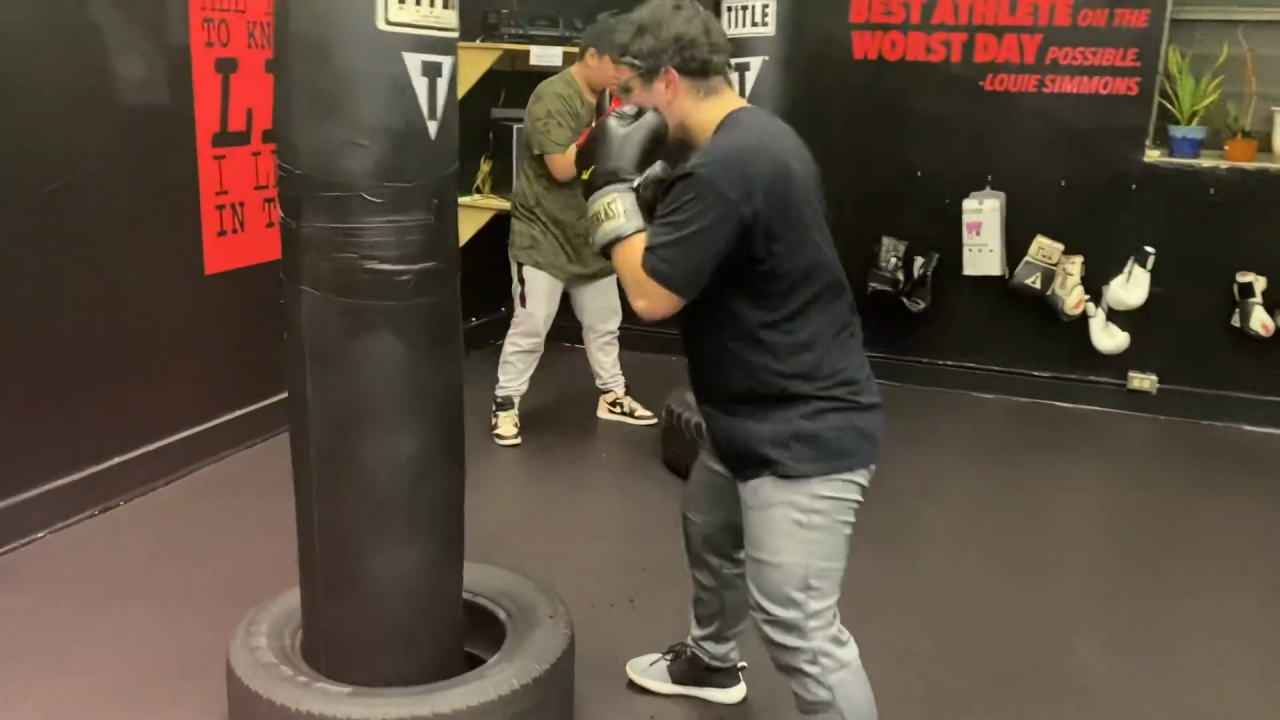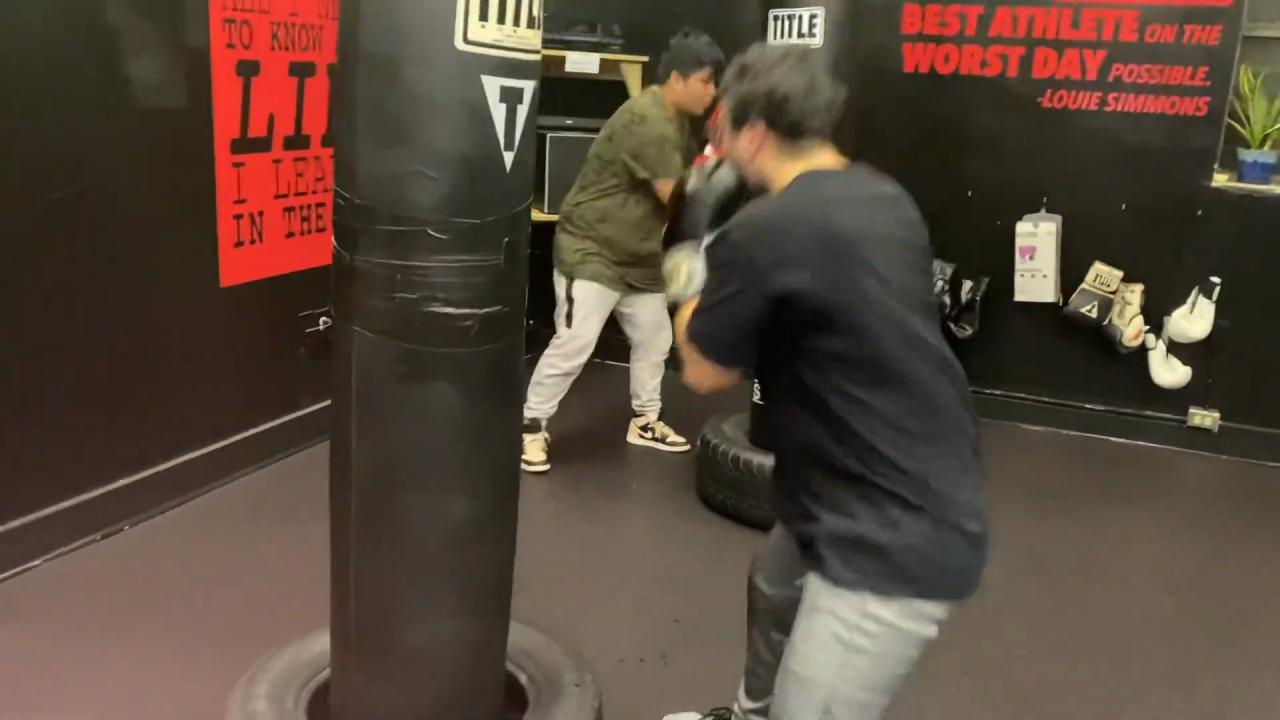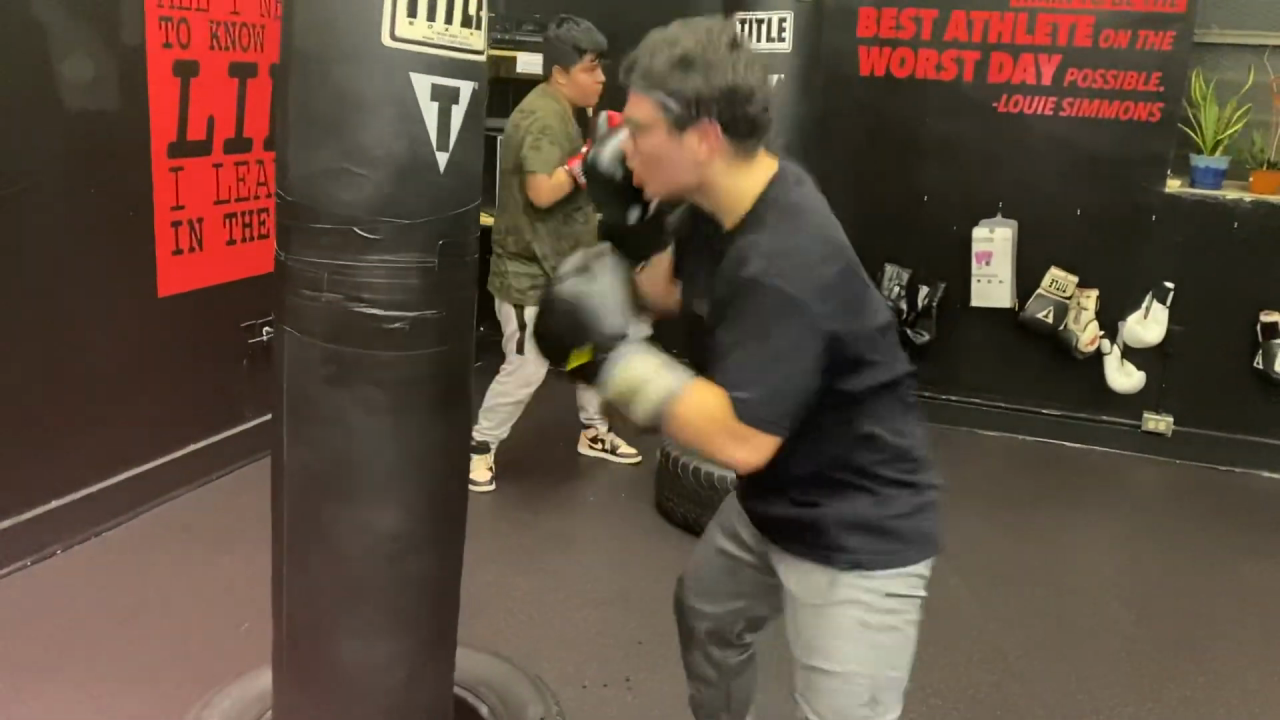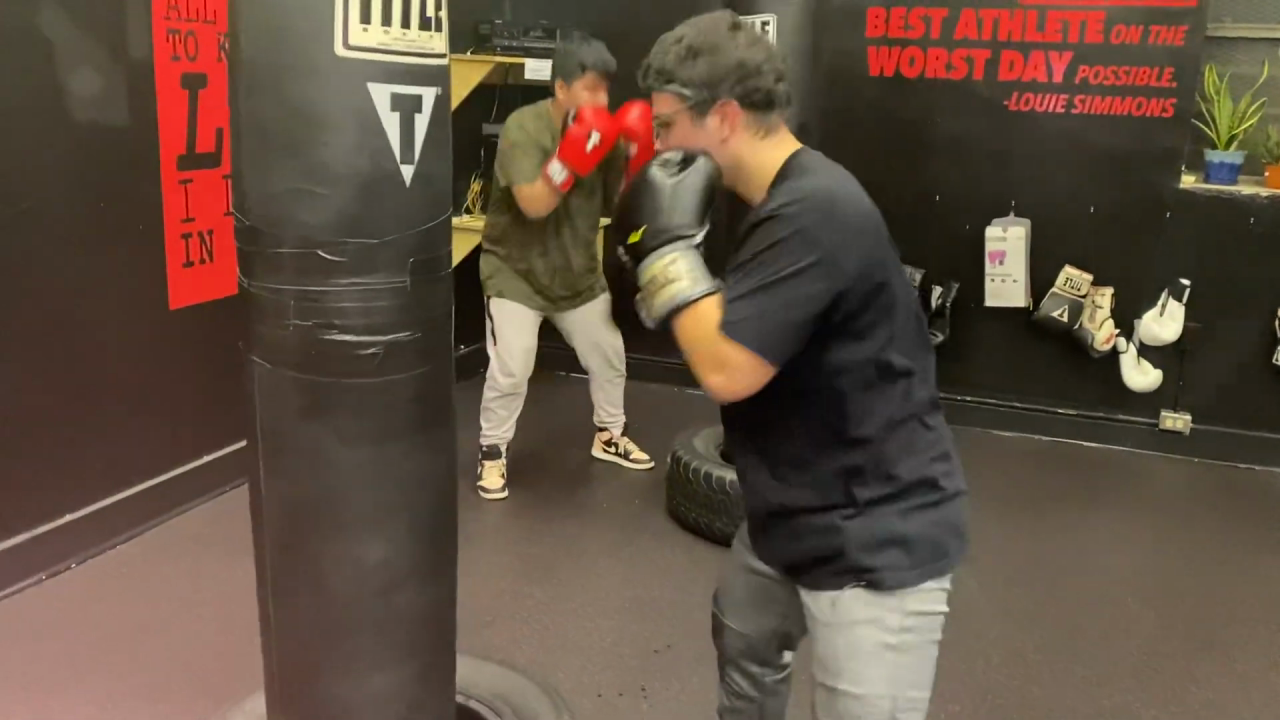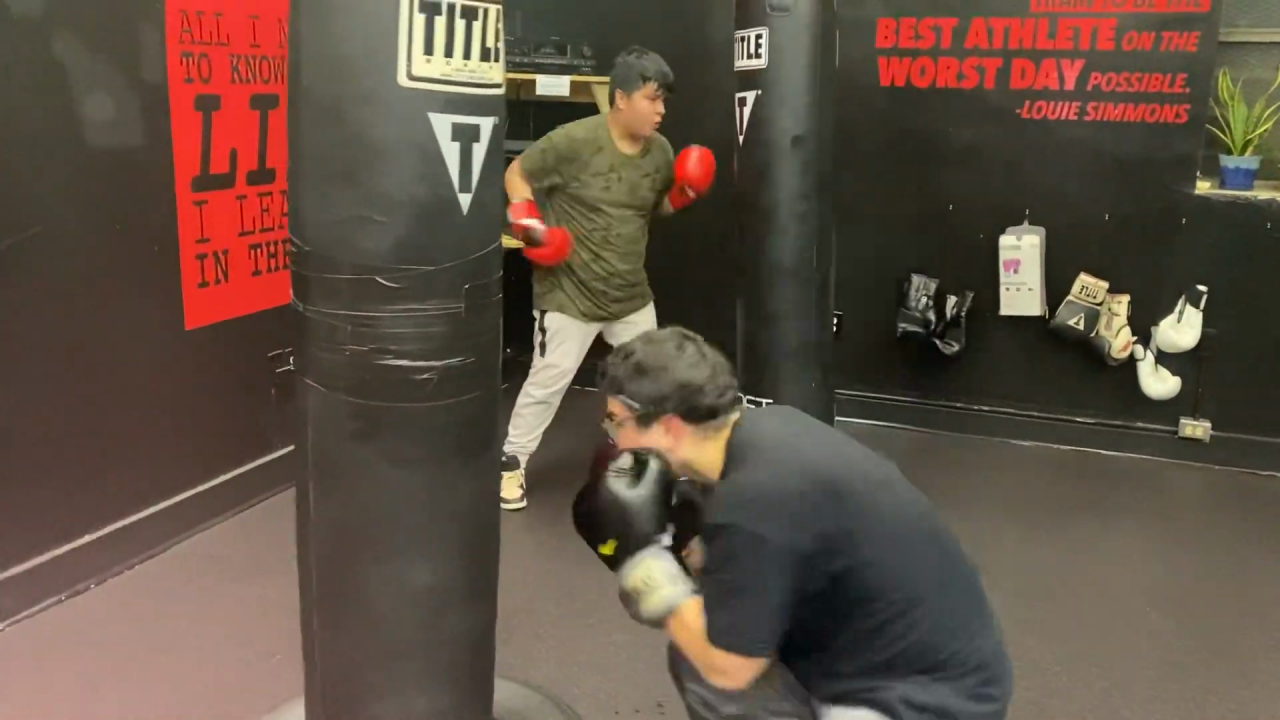
dt=1s
person 1, frame 1
left shoulder: (722, 168)
right shoulder: (762, 137)
left elbow: (652, 297)
left wrist: (613, 184)
right wrist: (652, 197)
left hip: (807, 432)
right hip: (756, 415)
left knee: (798, 628)
right knee: (710, 525)
right ankle: (711, 659)
person 1, frame 2
left shoulder: (763, 229)
right shoulder: (883, 197)
left elbow: (704, 371)
left hip: (901, 534)
right hip: (899, 500)
right knee: (773, 594)
person 1, frame 3
left shoulder: (779, 267)
right shoulder: (759, 183)
left elbow: (742, 443)
right elbow: (664, 285)
left wrist: (614, 356)
left hip: (860, 525)
right hip: (775, 500)
right knee: (709, 610)
person 1, frame 4
left shoulder: (809, 214)
right shoulder: (797, 193)
left elbow: (728, 372)
right elbow: (751, 327)
left wrist: (665, 245)
left hip: (879, 535)
right hip: (794, 510)
right knee: (744, 634)
person 1, frame 5
left shoulder: (757, 501)
right shoulder: (770, 435)
left elbow: (731, 666)
left wrist: (639, 551)
right wrist: (636, 542)
right knee: (693, 654)
person 2, frame 1
left shoulder: (607, 99)
right shoulder: (552, 97)
right elbow: (563, 168)
left hip: (590, 236)
right hip: (543, 236)
left knee: (604, 322)
right knee: (530, 328)
left ankle: (612, 395)
right ankle: (505, 405)
person 2, frame 2
left shoulder: (672, 116)
right shoulder: (647, 120)
left elbow: (675, 182)
right elbow: (672, 191)
left hip: (638, 257)
right hip: (591, 250)
left knee: (655, 339)
right knee: (573, 346)
left ankle: (644, 419)
right ankle: (532, 427)
person 2, frame 3
left shoulder: (560, 112)
right shoulder: (541, 117)
right elbow: (542, 192)
right wrist: (590, 159)
right hip: (531, 275)
right knee: (525, 371)
left ankle: (594, 431)
right ankle: (480, 445)
person 2, frame 4
left shoulder: (605, 132)
right shoulder: (524, 127)
left elbow: (623, 198)
right elbow: (534, 206)
left wrist: (638, 160)
right wrist: (573, 155)
left hip: (578, 273)
right hip: (515, 274)
left knee: (608, 355)
right knee: (511, 370)
left ankle: (608, 437)
right ankle: (493, 454)
person 2, frame 5
left shoulder: (659, 152)
right shoulder: (576, 140)
left elbow: (667, 207)
right elbow: (516, 174)
left wrist: (689, 188)
right wrist: (533, 225)
left hip: (629, 290)
right hip: (568, 289)
right knee: (548, 379)
right ankle: (511, 465)
